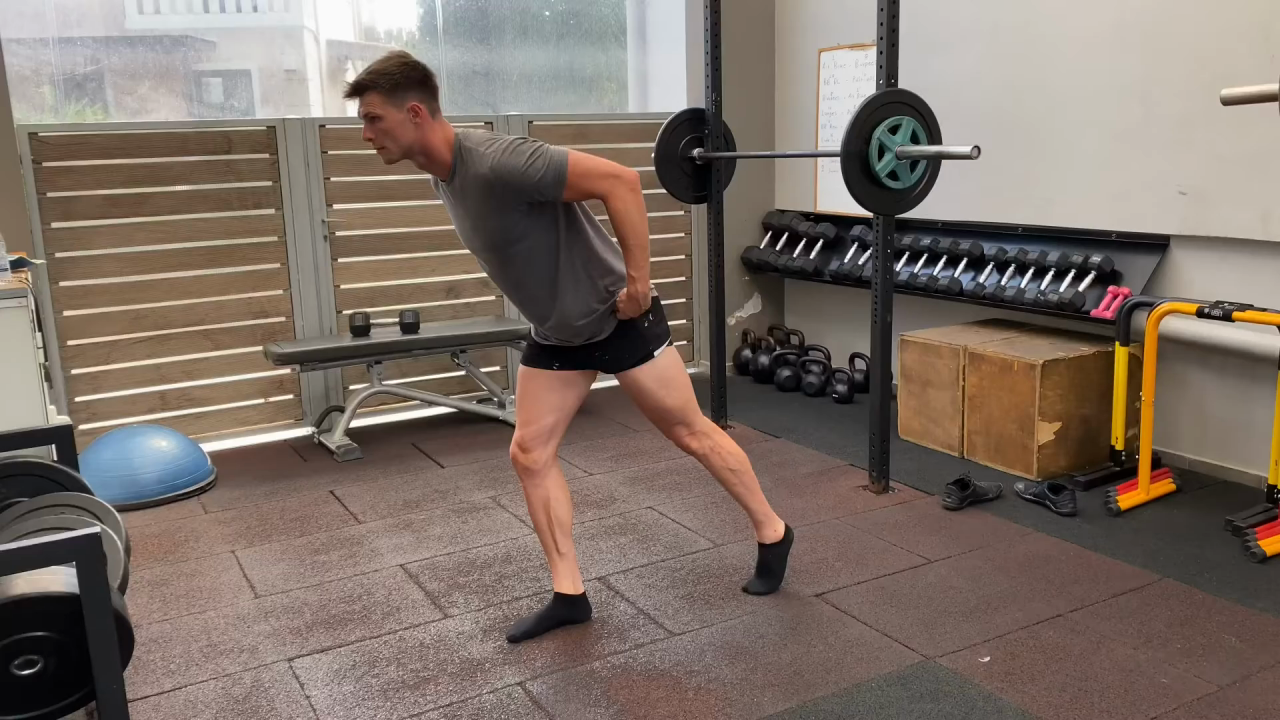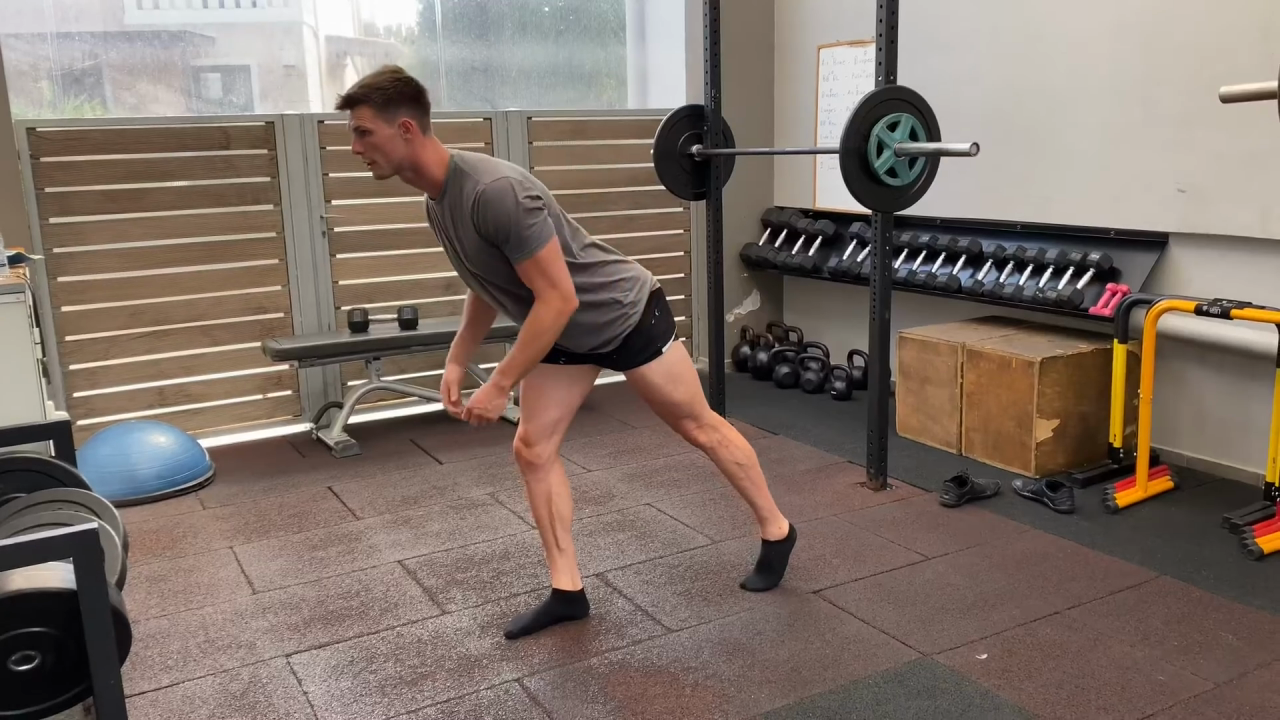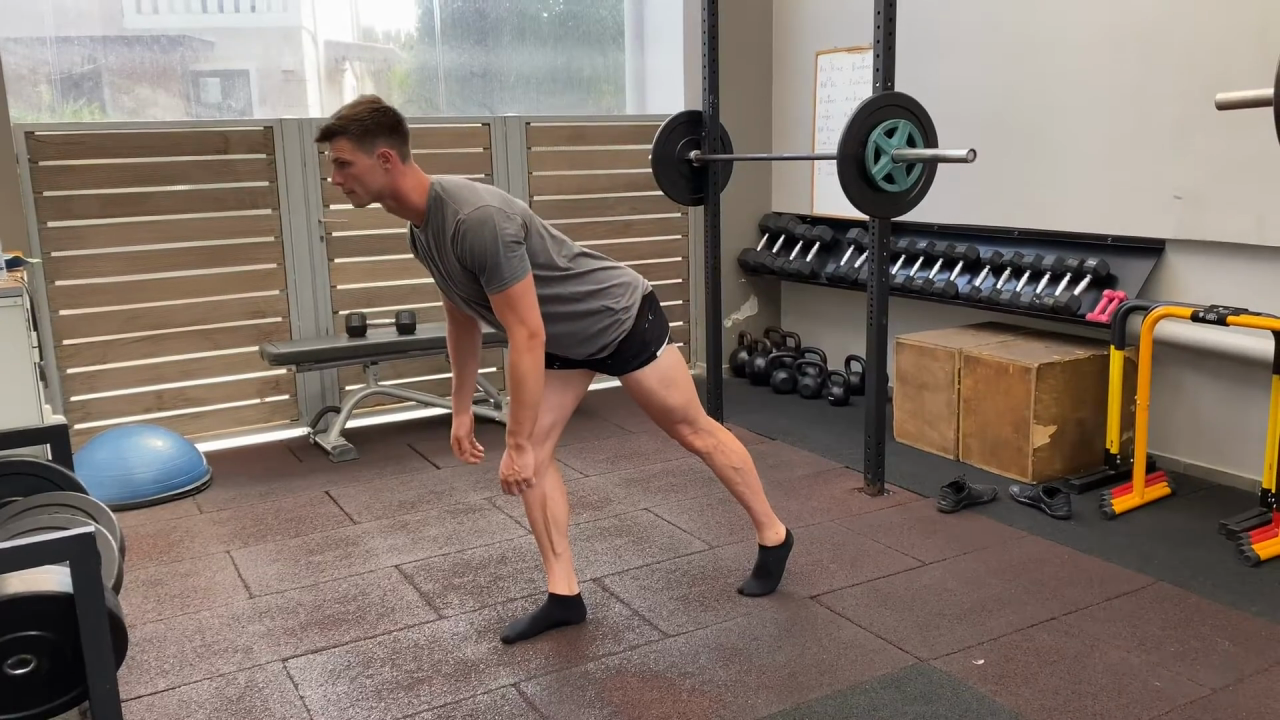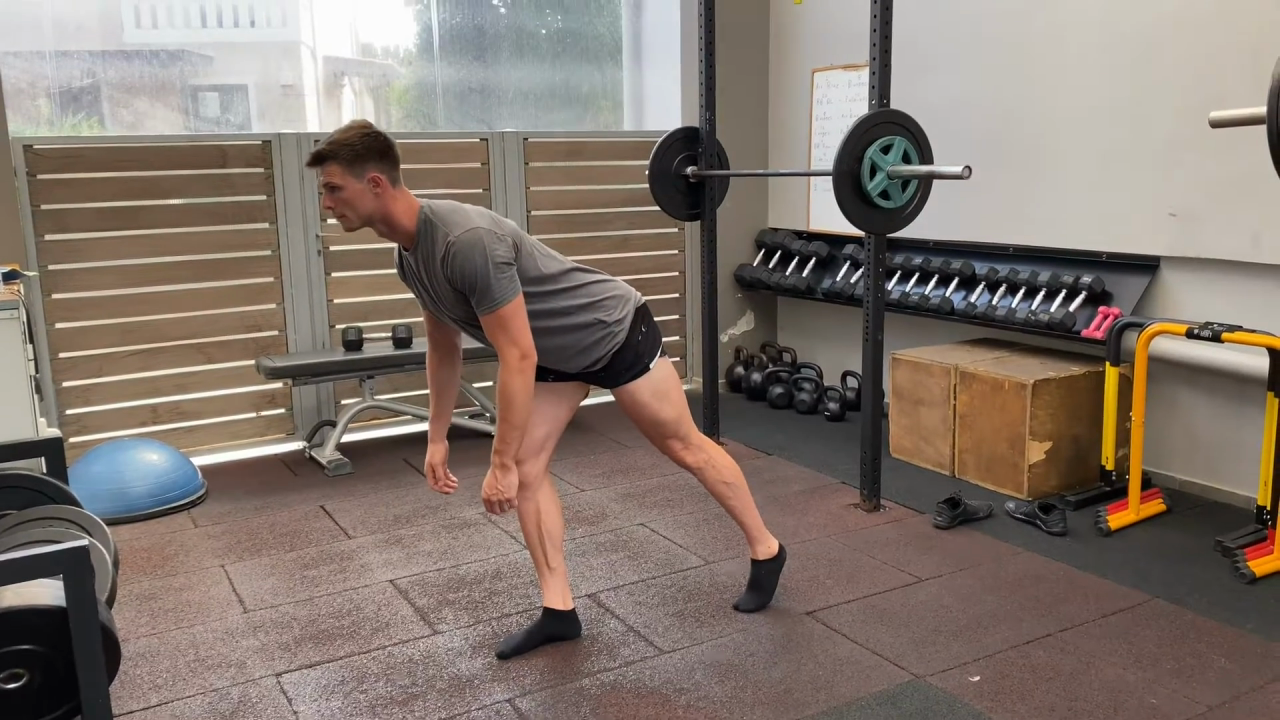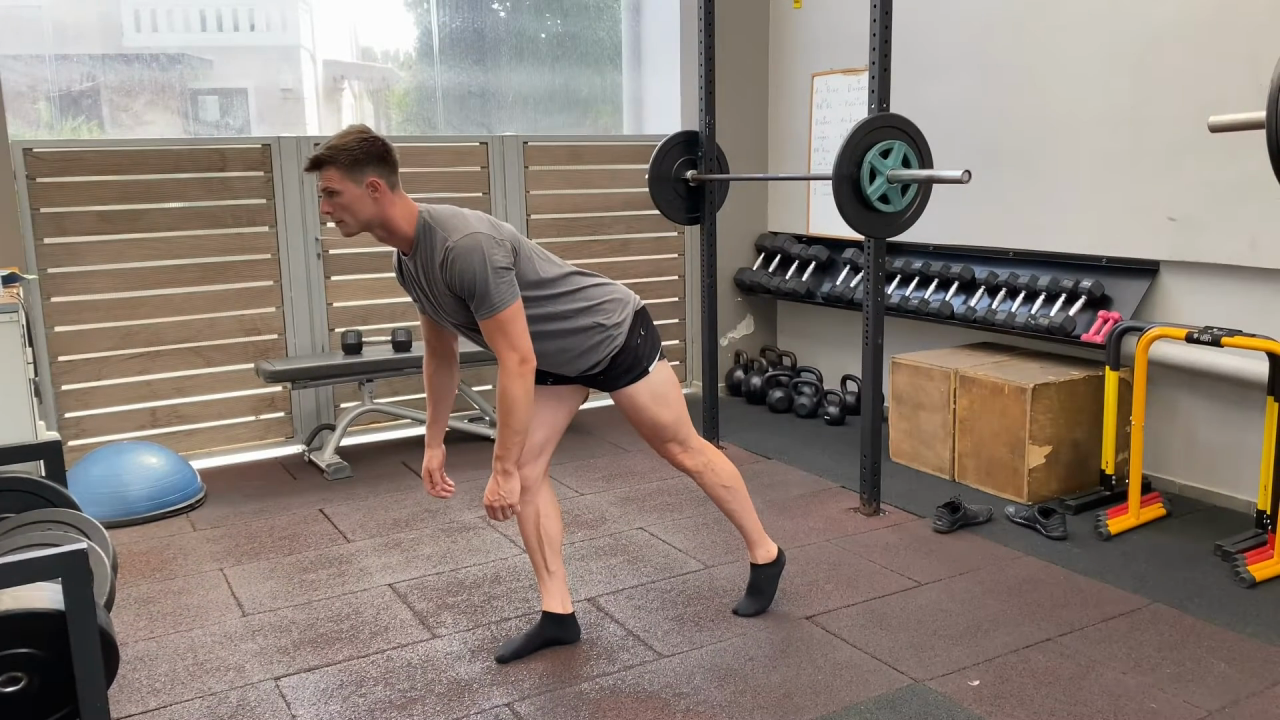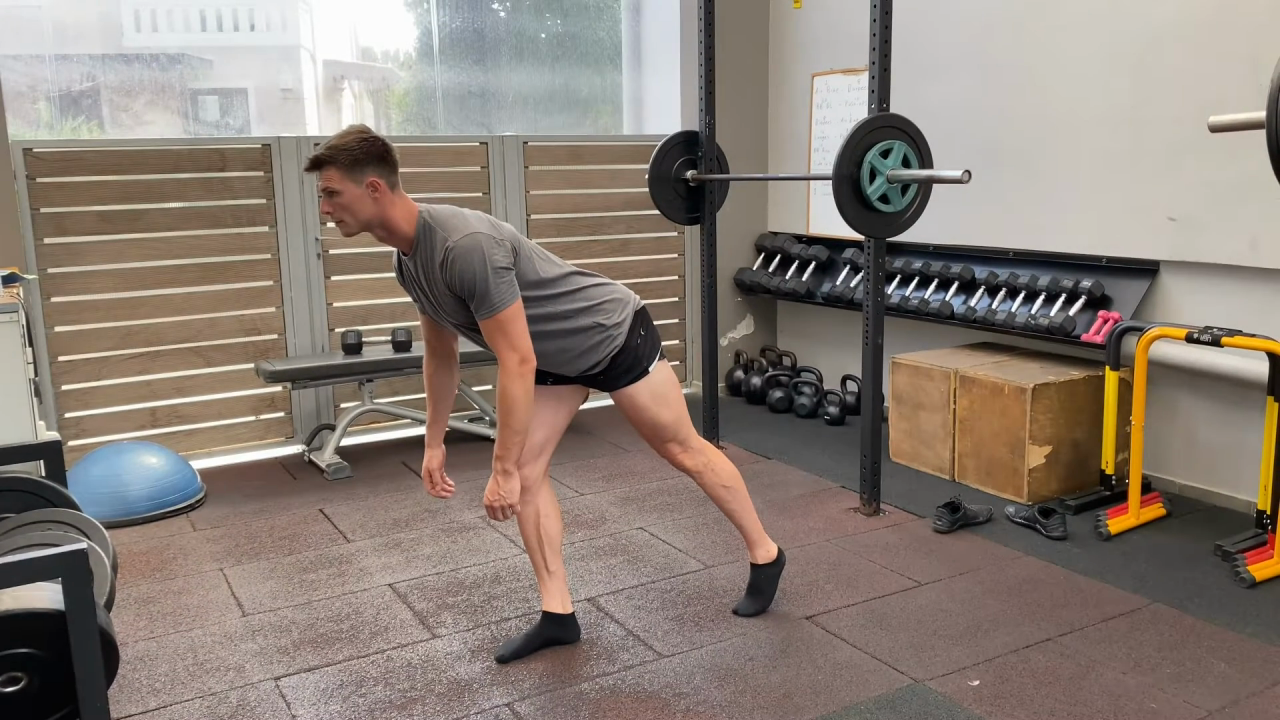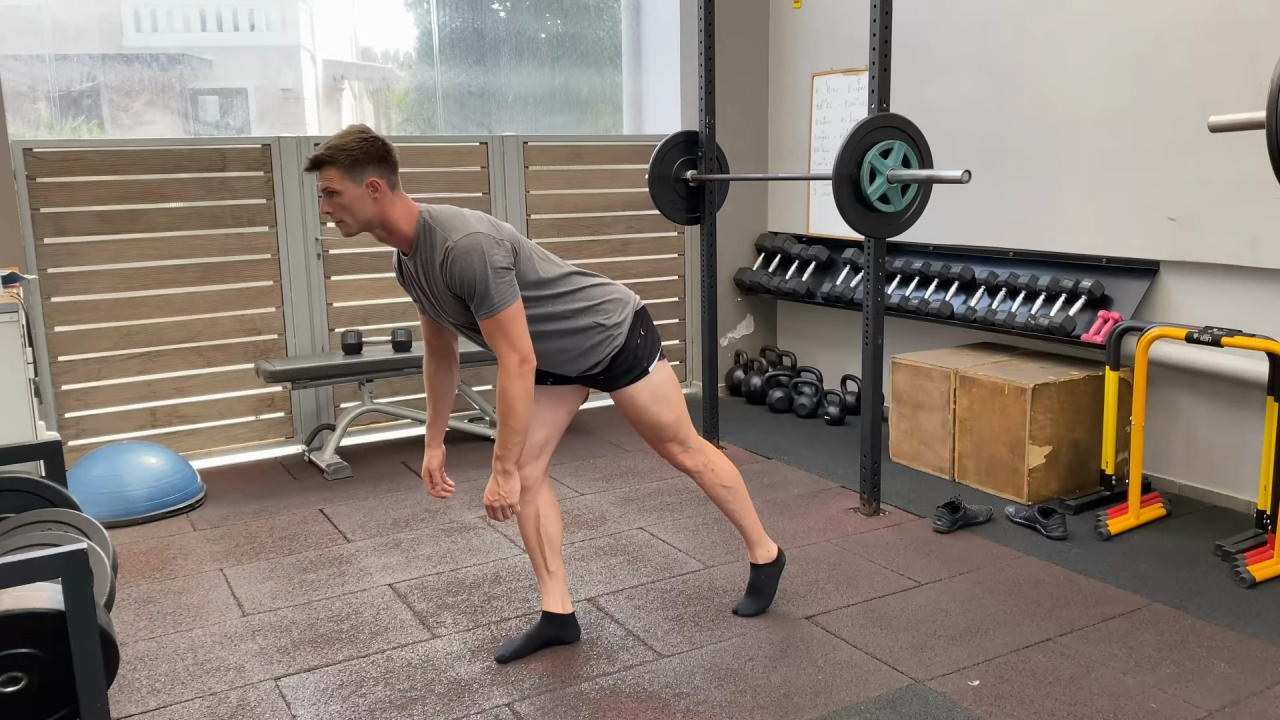
dt=0.7s
person 1, frame 1
left shoulder: (499, 162)
right shoulder: (442, 176)
left elbow: (620, 182)
left wrist: (637, 280)
left hip: (617, 317)
right hip: (556, 331)
left knee: (690, 432)
right knee: (530, 453)
left ankle: (772, 533)
right ankle: (569, 594)
person 1, frame 2
left shoulder: (495, 192)
right shoulder: (436, 201)
left elbow: (560, 298)
left wrist: (498, 387)
right wrist: (456, 357)
left hip: (623, 312)
right hip: (563, 330)
left knee: (699, 427)
right knee: (532, 449)
left ankle: (777, 531)
right ankle: (567, 591)
person 1, frame 3
left shoulder: (478, 220)
right shoulder: (421, 227)
left elbow: (527, 337)
right elbow: (463, 319)
left wrist: (516, 445)
right wrist: (461, 410)
left hip: (620, 318)
right hip: (563, 337)
left knee: (694, 431)
right knee: (534, 457)
left ankle: (773, 536)
right ankle: (564, 595)
person 1, frame 4
left shoulder: (468, 242)
right shoulder: (408, 253)
left elbow: (518, 358)
right elbow: (443, 347)
left wrist: (500, 465)
right wrist: (437, 437)
left hip: (614, 331)
right hip: (556, 352)
left knee: (684, 446)
right knee: (528, 469)
left ankle: (766, 550)
right ankle: (559, 610)
person 1, frame 5
left shoulder: (467, 246)
right shoulder: (406, 258)
left elbow: (517, 363)
right elbow: (440, 353)
left wrist: (501, 471)
right wrist: (434, 442)
left hip: (613, 334)
right hip: (555, 356)
left knee: (684, 450)
right knee: (527, 472)
left ankle: (764, 554)
right ankle: (558, 614)
person 1, frame 6
left shoulder: (467, 246)
right shoulder: (406, 259)
left elbow: (517, 362)
right elbow: (440, 353)
left wrist: (501, 471)
right wrist: (434, 442)
left hip: (613, 334)
right hip: (556, 356)
left knee: (684, 450)
right knee: (527, 472)
left ankle: (765, 554)
right ankle: (558, 615)
person 1, frame 7
left shoulder: (467, 246)
right shoulder: (406, 258)
left elbow: (517, 362)
right elbow: (440, 352)
left wrist: (501, 470)
right wrist: (434, 442)
left hip: (613, 334)
right hip: (556, 356)
left knee: (684, 450)
right knee: (528, 473)
left ankle: (765, 554)
right ankle: (558, 615)
